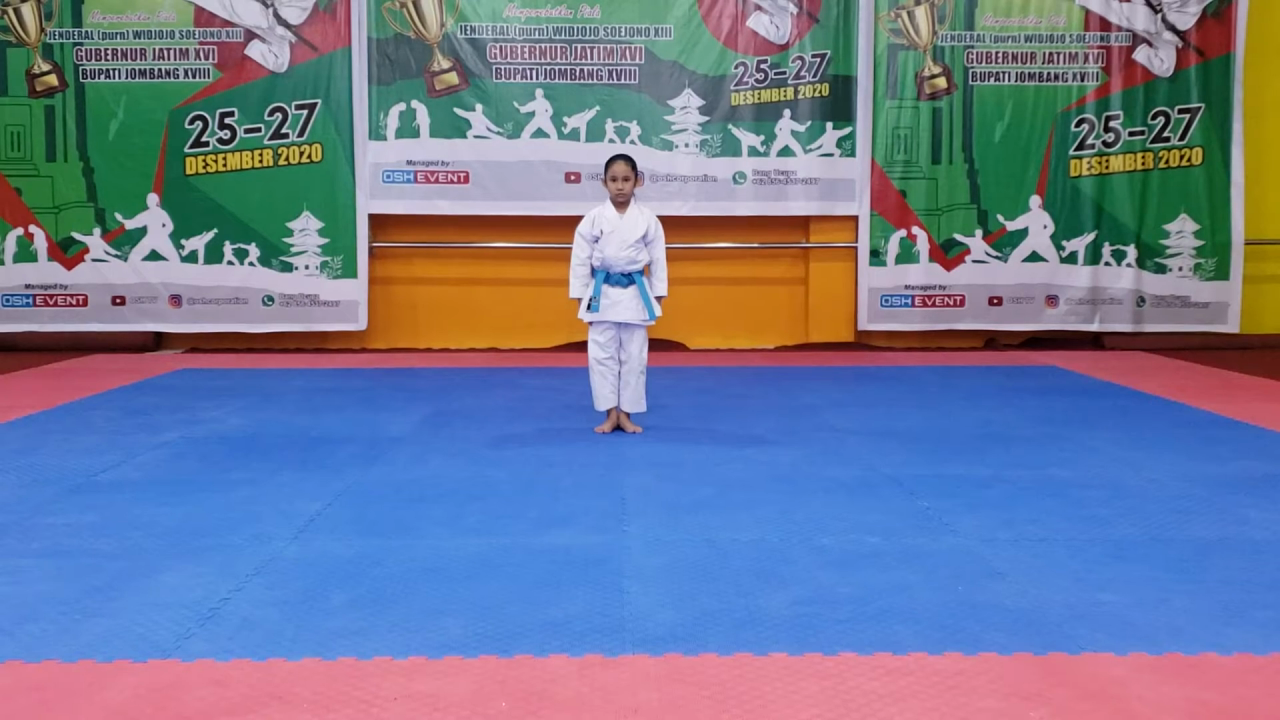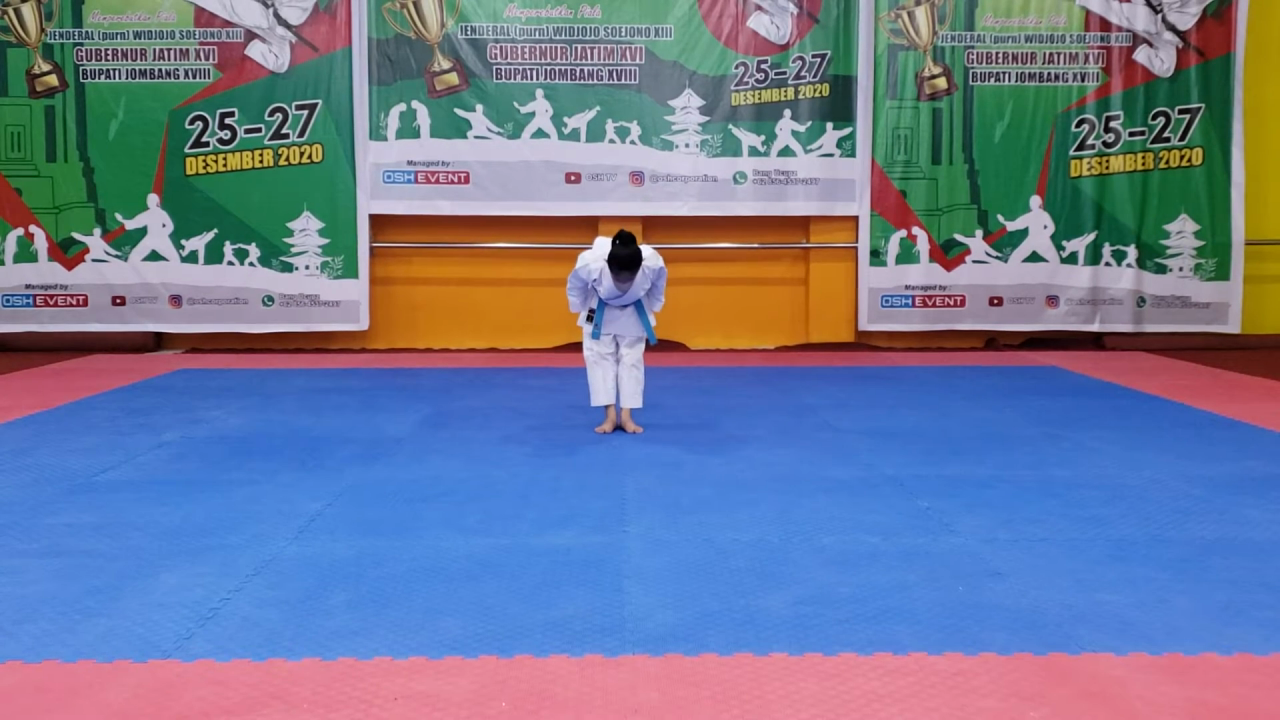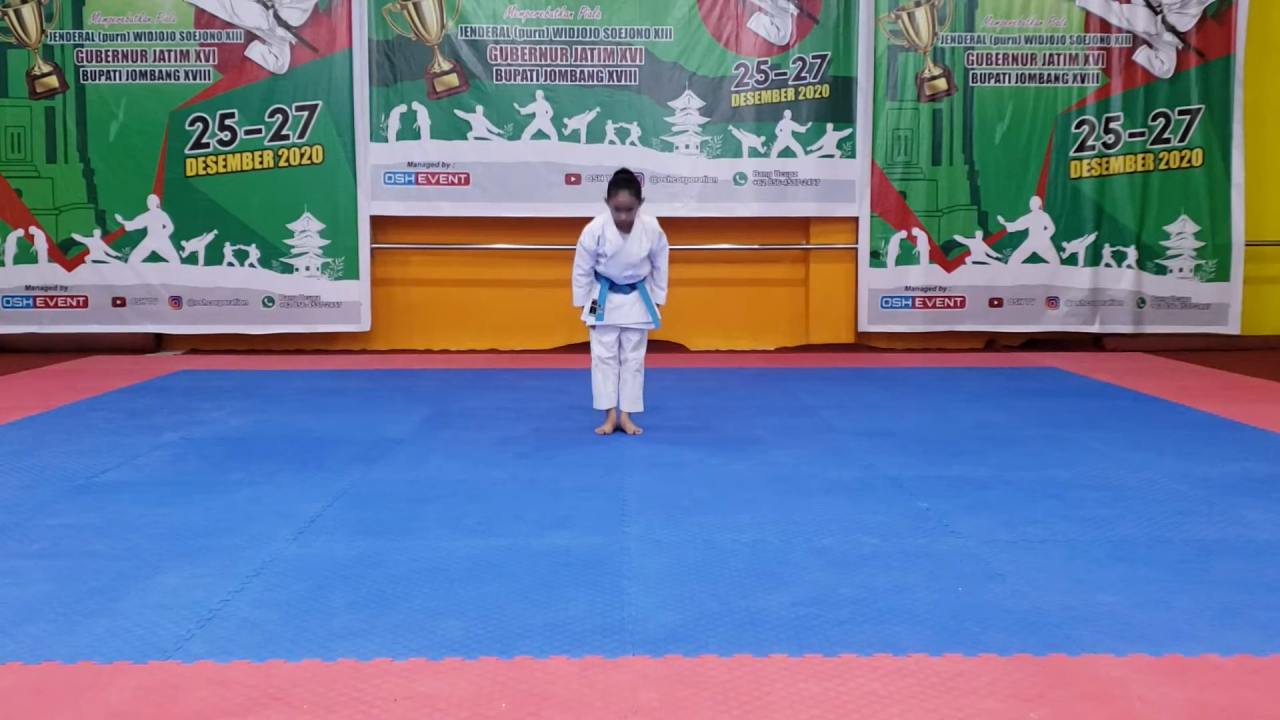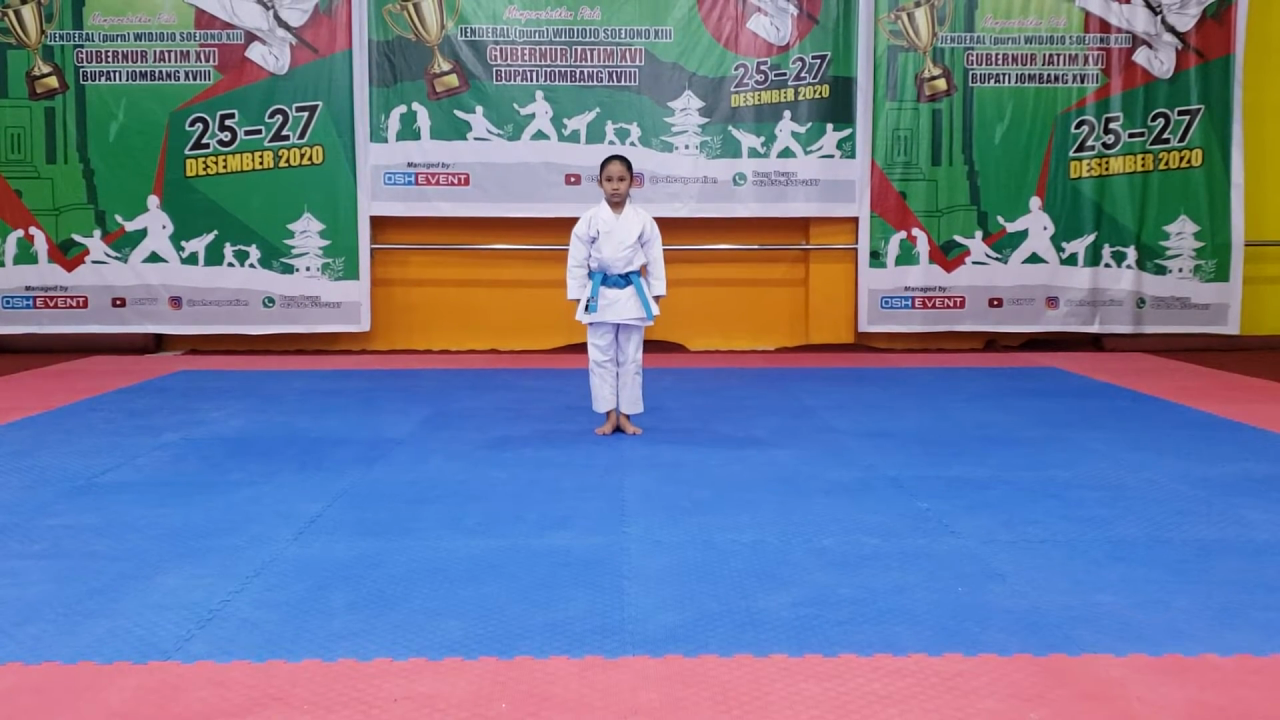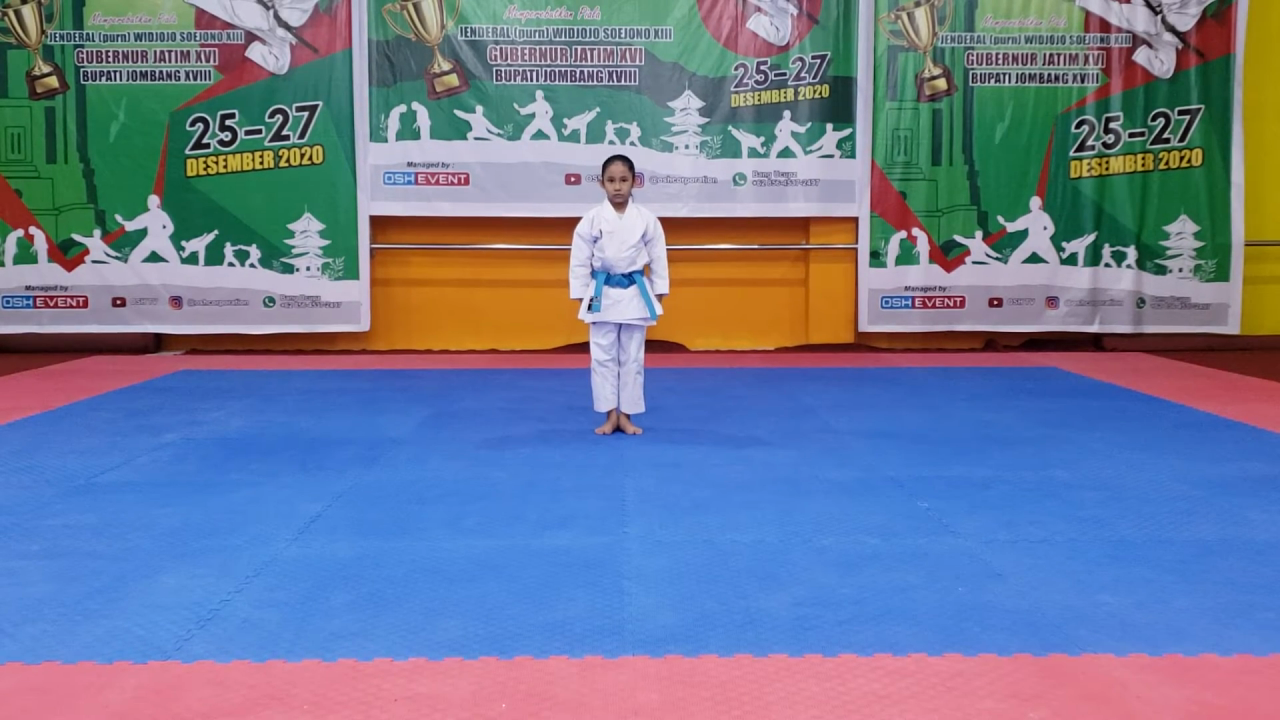
dt=1s
person 1, frame 1
left shoulder: (648, 220)
right shoulder: (593, 219)
left elbow: (658, 261)
right elbow: (580, 261)
left wrist: (657, 299)
right wrist: (582, 300)
left hip: (635, 294)
right hip: (602, 294)
left knee: (634, 357)
right knee: (602, 356)
left ankle: (626, 414)
right ankle: (611, 414)
person 1, frame 2
left shoulder: (653, 264)
right shoulder: (590, 264)
left elbow: (657, 289)
right elbow: (575, 286)
left wrist: (649, 311)
right wrist: (585, 311)
left hip: (634, 312)
right hip: (600, 312)
left knee: (631, 358)
right knee: (600, 357)
left ankle: (626, 415)
right ankle: (610, 415)
person 1, frame 3
left shoulder: (652, 230)
right shoulder: (595, 230)
left elbow: (660, 268)
right elbow: (582, 270)
left wrist: (655, 304)
right wrist: (585, 306)
left hip: (637, 300)
right hip: (605, 300)
left knee: (633, 358)
right knee: (604, 357)
left ankle: (626, 415)
right ankle: (610, 415)
person 1, frame 4
left shoulder: (644, 221)
right shoulder: (589, 220)
left elbow: (654, 260)
right elbow: (578, 262)
left wrist: (655, 298)
right wrist: (580, 299)
left hip: (633, 295)
right hip: (600, 296)
left knee: (631, 358)
right knee: (602, 357)
left ankle: (626, 416)
right ankle: (610, 416)
person 1, frame 5
left shoulder: (647, 220)
right shoulder: (592, 219)
left elbow: (658, 258)
right elbow: (580, 261)
left wrist: (658, 295)
right wrist: (583, 298)
left hip: (636, 295)
right hip: (602, 295)
left knee: (632, 358)
right knee: (603, 357)
left ankle: (626, 415)
right ankle: (610, 415)
